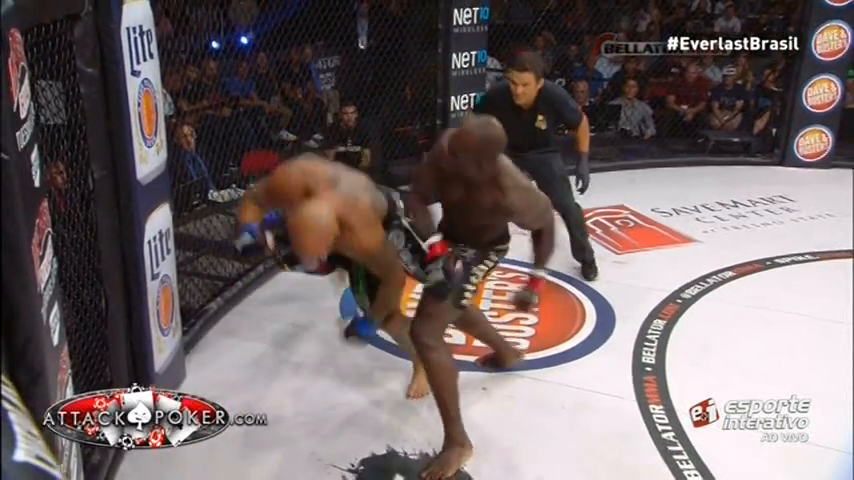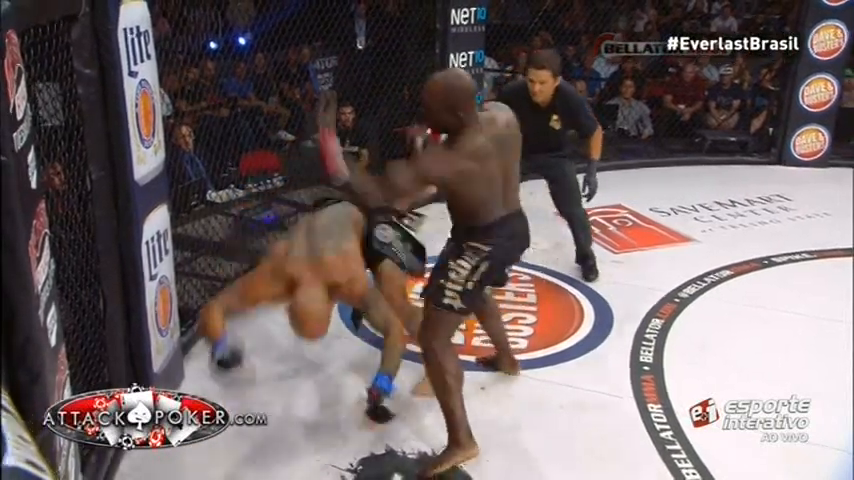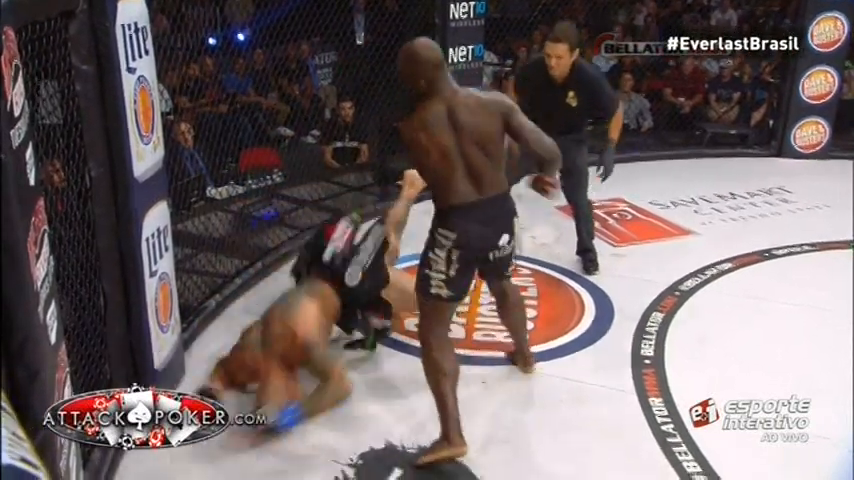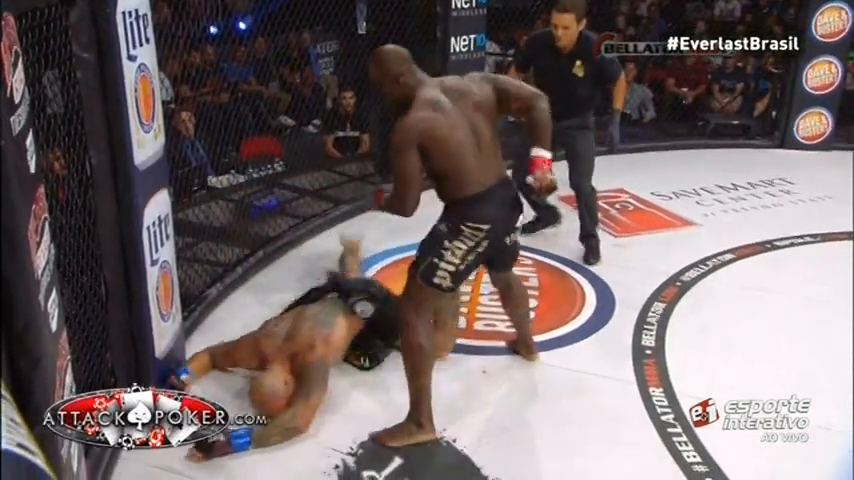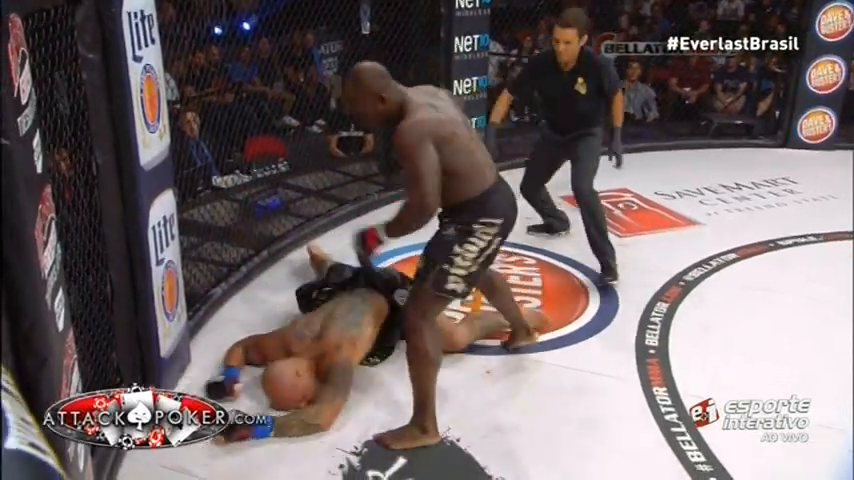
dt=0.4s
person 1, frame 1
left shoulder: (511, 194)
right shoulder: (450, 145)
left elbow: (545, 225)
right elbow: (418, 196)
left wrist: (535, 281)
right wrist: (437, 247)
left hip: (479, 247)
right hip: (452, 232)
left knee: (425, 332)
right knee: (451, 306)
left ankle: (457, 442)
right ankle: (504, 351)
person 1, frame 2
left shoulder: (448, 161)
right shoulder: (503, 115)
left elbow: (384, 188)
left wrist: (336, 162)
left hip: (482, 243)
right hip: (516, 229)
left knee: (435, 336)
right knee: (477, 293)
left ankle: (460, 442)
right ankle: (505, 357)
person 1, frame 3
left shoulder: (412, 126)
right shoulder: (492, 104)
right elbow: (549, 151)
right wrist: (548, 176)
left hip: (454, 227)
right hip: (500, 213)
left knee: (433, 329)
right knee: (501, 284)
left ankle: (451, 436)
right ankle: (523, 353)
person 1, frame 4
left shoulder: (409, 128)
right shoulder: (479, 84)
left elbow: (405, 205)
right elbow: (537, 100)
left wrist: (381, 199)
right wrist: (540, 160)
left hip: (468, 217)
right hip: (506, 200)
left knee: (413, 311)
right knee: (504, 276)
left ankle: (420, 421)
right ankle: (526, 342)
person 1, frame 5
left shoulder: (411, 131)
right shoulder: (428, 93)
left elbow: (424, 206)
left wrist: (377, 235)
left hip: (475, 218)
right hip: (499, 200)
left knee: (418, 315)
right knee: (480, 273)
left ankle: (424, 426)
right ankle: (522, 330)
person 2, frame 1
left shoulder: (365, 230)
right shoulder: (287, 181)
left elbow: (392, 276)
right elbow: (252, 202)
left wrist: (372, 321)
right wrist: (250, 232)
left hip: (383, 222)
left knee: (380, 310)
left ankle: (423, 364)
person 2, frame 2
left shoulder: (349, 283)
right shoulder: (270, 283)
left elbow: (394, 330)
right elbow: (211, 313)
left wrist: (383, 382)
right wrist: (221, 347)
left hip: (365, 222)
right hip: (328, 217)
left knee: (396, 304)
person 2, frame 3
left shoulder: (300, 344)
right shoulder: (245, 364)
left elbow: (339, 386)
right elbow: (223, 370)
left wrist: (293, 416)
right wrist: (212, 388)
left hip: (341, 276)
right hip: (322, 285)
person 2, frame 4
left shoulder: (314, 355)
right shoulder: (259, 346)
left elbow: (298, 423)
right elbow: (210, 354)
left wrist: (237, 441)
right wrist: (183, 375)
left hip: (362, 307)
right hip: (333, 300)
right ankle: (351, 252)
person 2, frame 5
left shoulder: (338, 356)
right shoulder: (287, 342)
left elbow: (321, 419)
right elbow: (241, 347)
left wrist: (262, 428)
right wrist: (230, 375)
left hip: (384, 296)
right hip: (347, 292)
left knee: (455, 338)
right ankle: (321, 261)
person 3, frame 1
left shoulder: (554, 97)
right shoulder: (496, 96)
left elbow: (581, 123)
left wrist: (583, 163)
left hip: (542, 153)
left knee: (567, 205)
left ankle: (585, 256)
person 3, frame 2
left shoulder: (571, 99)
right shoulder: (512, 93)
left elbow: (595, 132)
left wrist: (592, 170)
left hip: (554, 156)
left knee: (573, 210)
left ankle: (586, 258)
person 3, frame 3
left shoulder: (590, 78)
right shoulder: (532, 70)
left elbow: (616, 112)
right elbow: (515, 93)
left wrist: (609, 151)
left hip: (570, 138)
left knee: (578, 198)
left ankle: (587, 251)
person 3, frame 4
left shoulder: (595, 49)
right shoulder: (537, 42)
left elbow: (618, 80)
right elbow: (516, 72)
left wrist: (615, 120)
left hip: (577, 124)
left knee: (581, 184)
right knee: (521, 175)
left ankle: (590, 239)
right ankle: (547, 214)
person 3, frame 5
left shoulder: (597, 64)
right shoulder: (540, 64)
left elbow: (616, 96)
right elbow: (509, 95)
left wrist: (616, 136)
right wrist: (491, 130)
left hip: (586, 135)
right hip: (554, 134)
left knee: (582, 188)
right knee: (530, 186)
left ankle: (607, 259)
right ankle: (557, 222)
